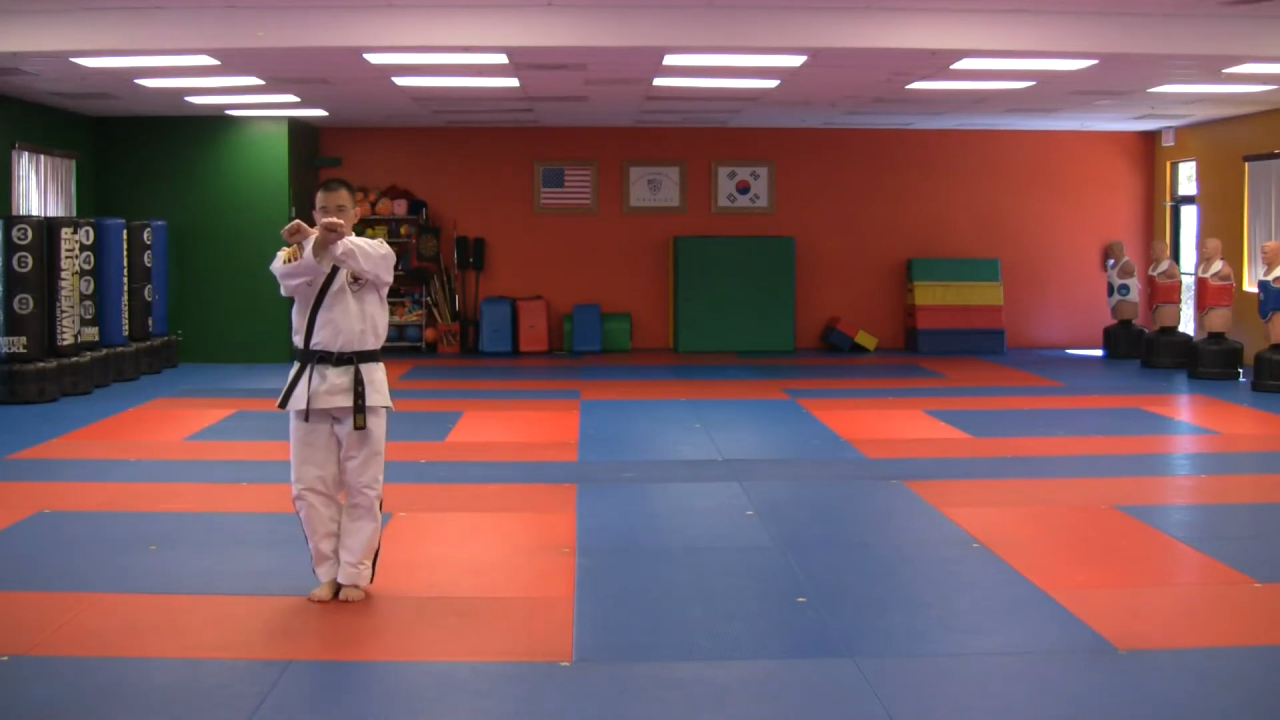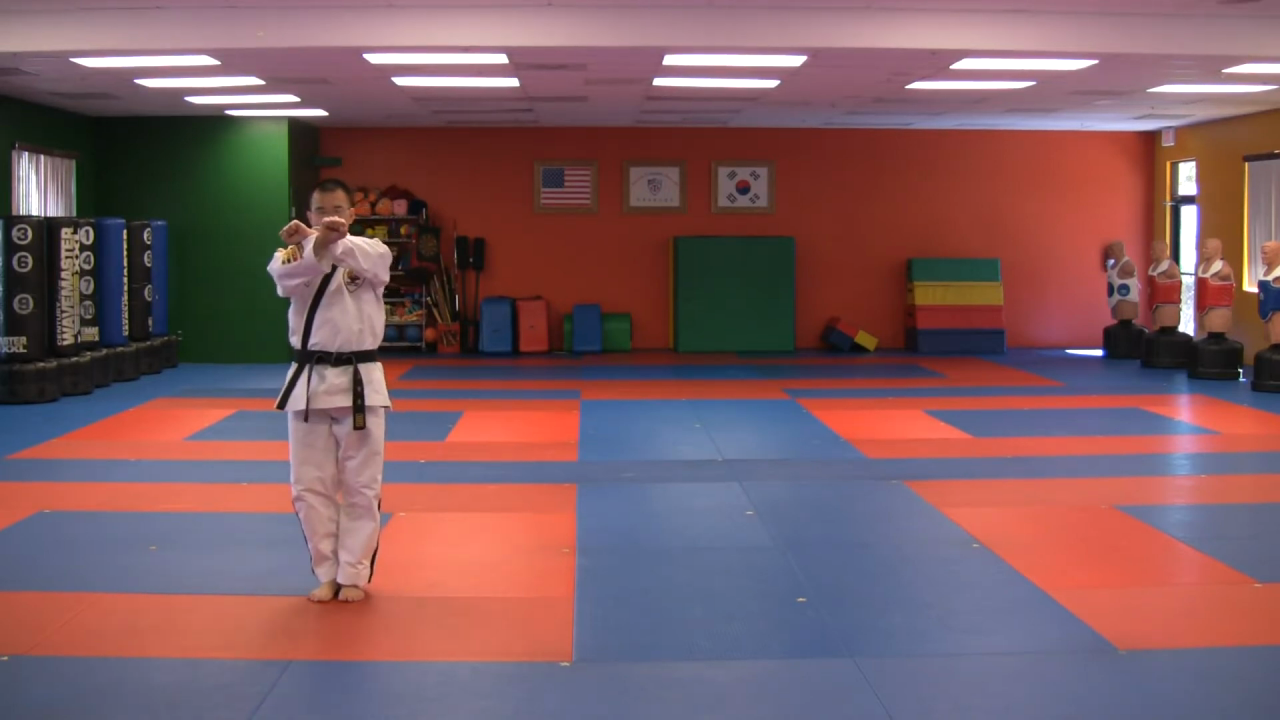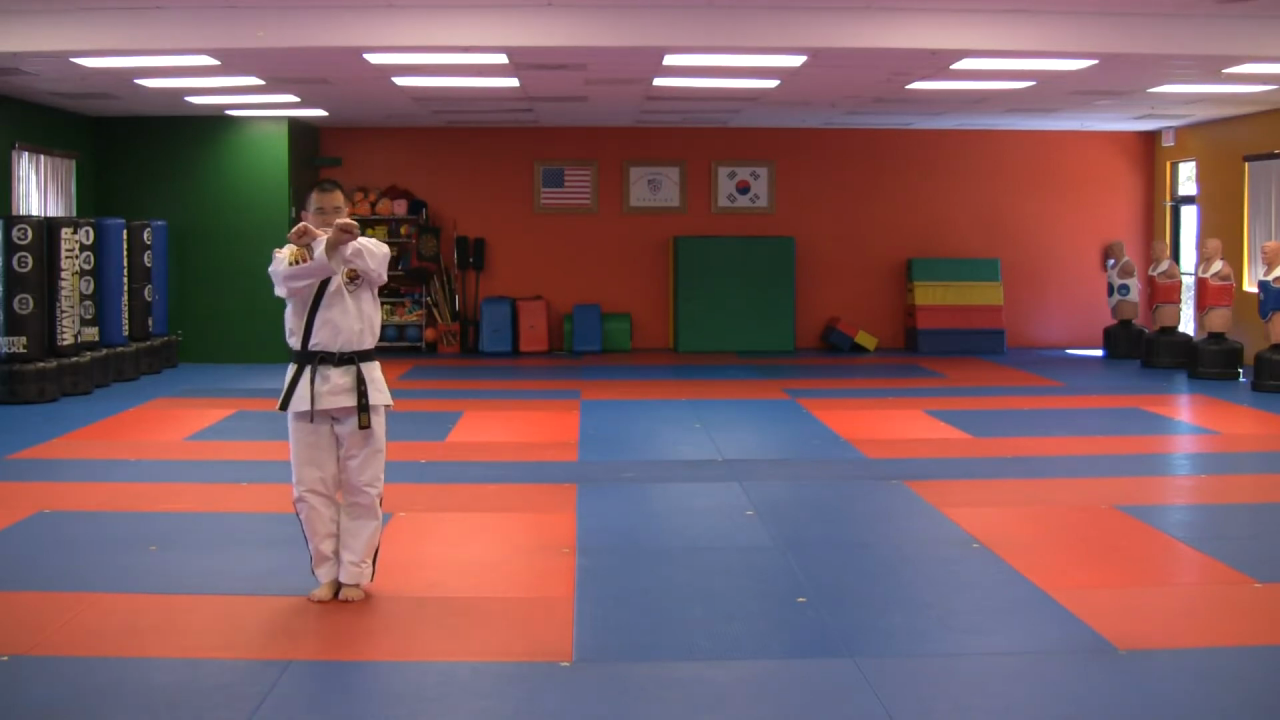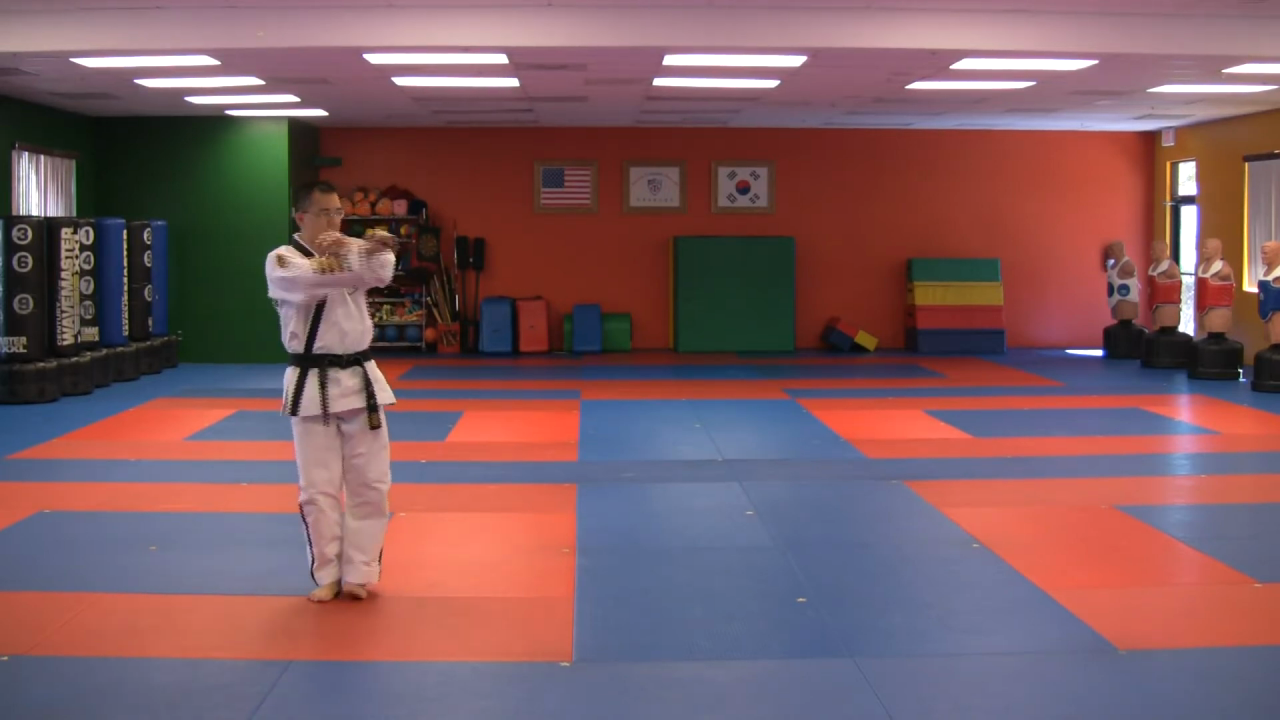
dt=0.3s
person 1, frame 1
left shoulder: (376, 254)
right shoulder: (300, 255)
left elbow: (365, 260)
right elbow: (287, 272)
left wrist: (327, 240)
right wrist: (316, 244)
left hip: (361, 381)
right hip: (312, 381)
left knee: (363, 485)
right knee: (311, 485)
left ankle: (354, 574)
right ankle: (328, 573)
person 1, frame 2
left shoulder: (369, 253)
right shoulder: (296, 255)
left elbow: (368, 259)
right elbow: (285, 273)
left wrist: (322, 240)
right wrist: (317, 243)
left hip: (359, 381)
right hip: (309, 382)
left knee: (361, 485)
right knee: (311, 485)
left ankle: (353, 574)
right ankle: (327, 573)
person 1, frame 3
left shoulder: (365, 254)
right shoulder: (290, 255)
left elbow: (375, 258)
right elbow: (291, 275)
left wrist: (338, 241)
right wrist: (327, 244)
left hip: (359, 380)
right hip: (310, 382)
left knee: (363, 484)
right knee: (312, 486)
left ankle: (354, 574)
right ankle: (327, 574)
person 1, frame 4
left shoulder: (341, 250)
right shoulder: (282, 261)
left elbow: (377, 270)
right elbow: (312, 279)
left wrist: (370, 250)
right wrist: (352, 254)
left hip: (360, 380)
right hip: (311, 387)
left knee: (371, 483)
right knee: (318, 487)
left ankle: (357, 572)
right ankle: (327, 575)
